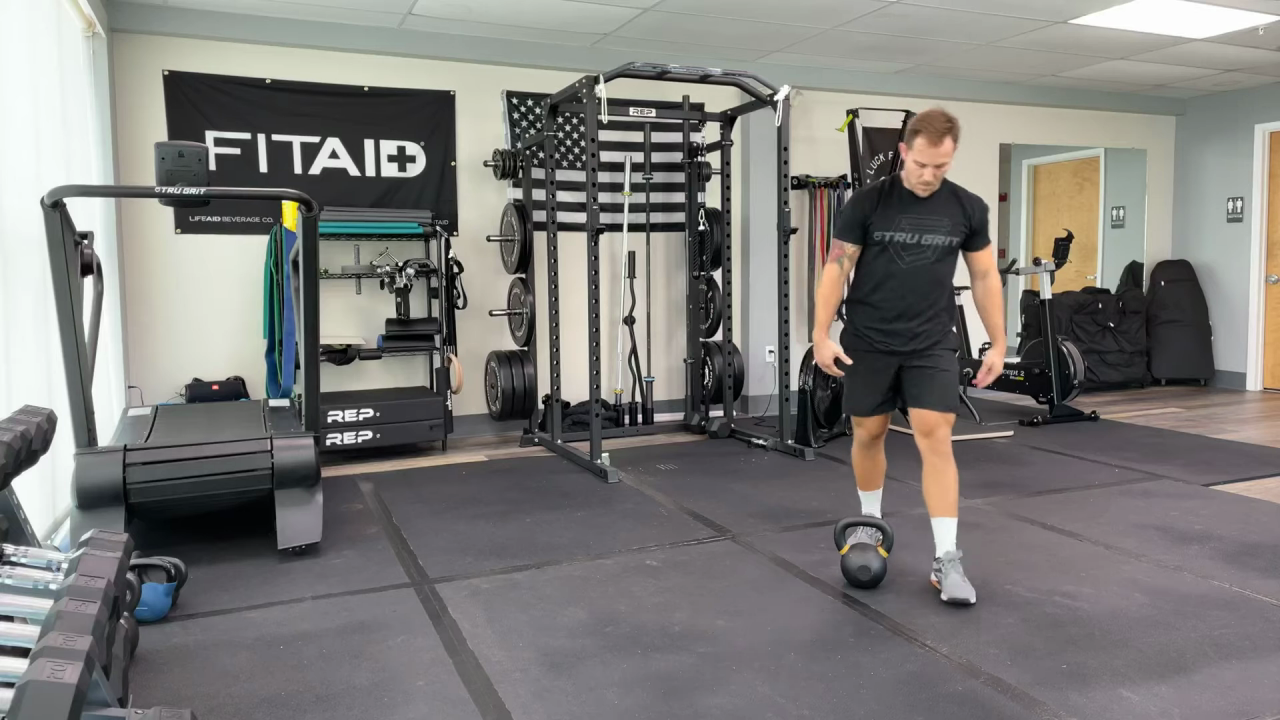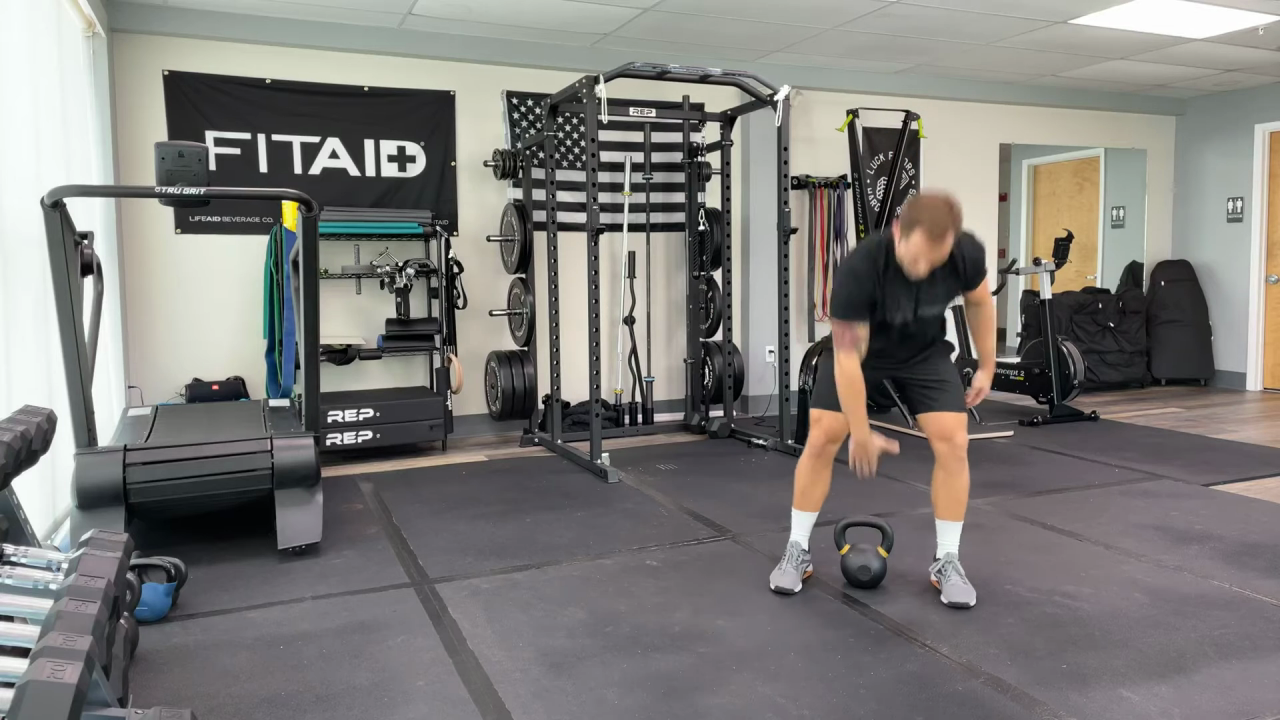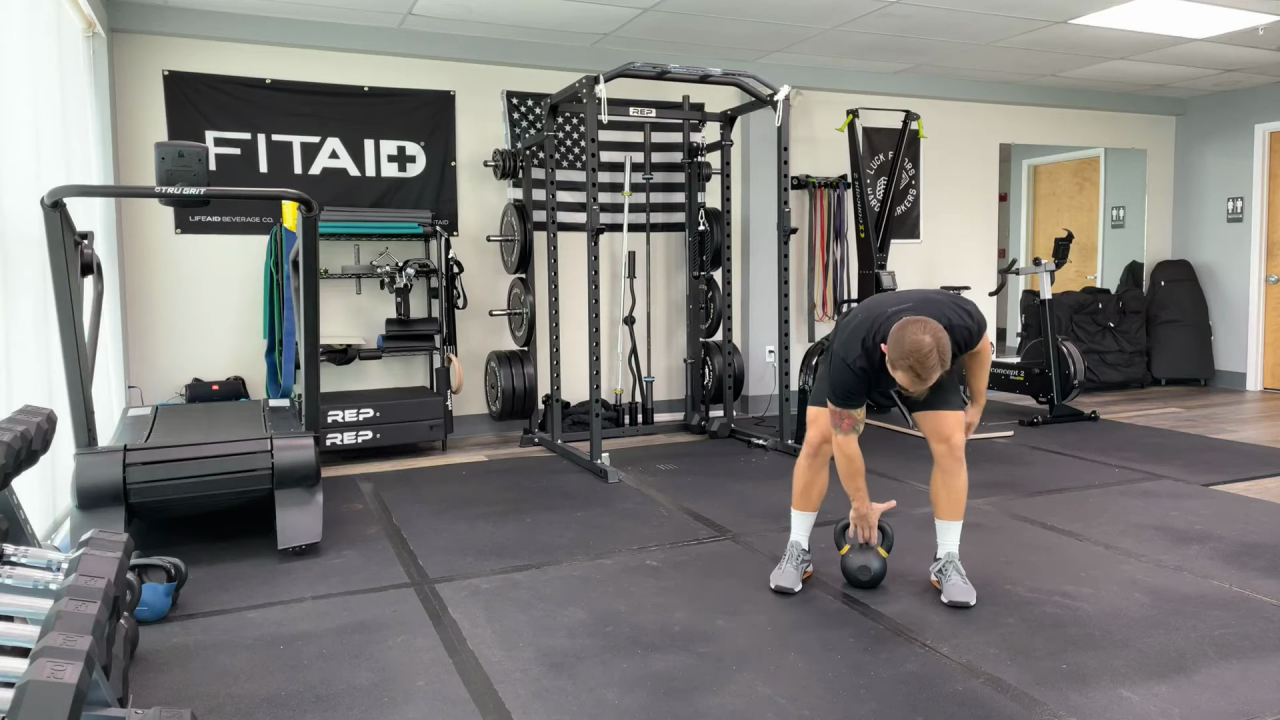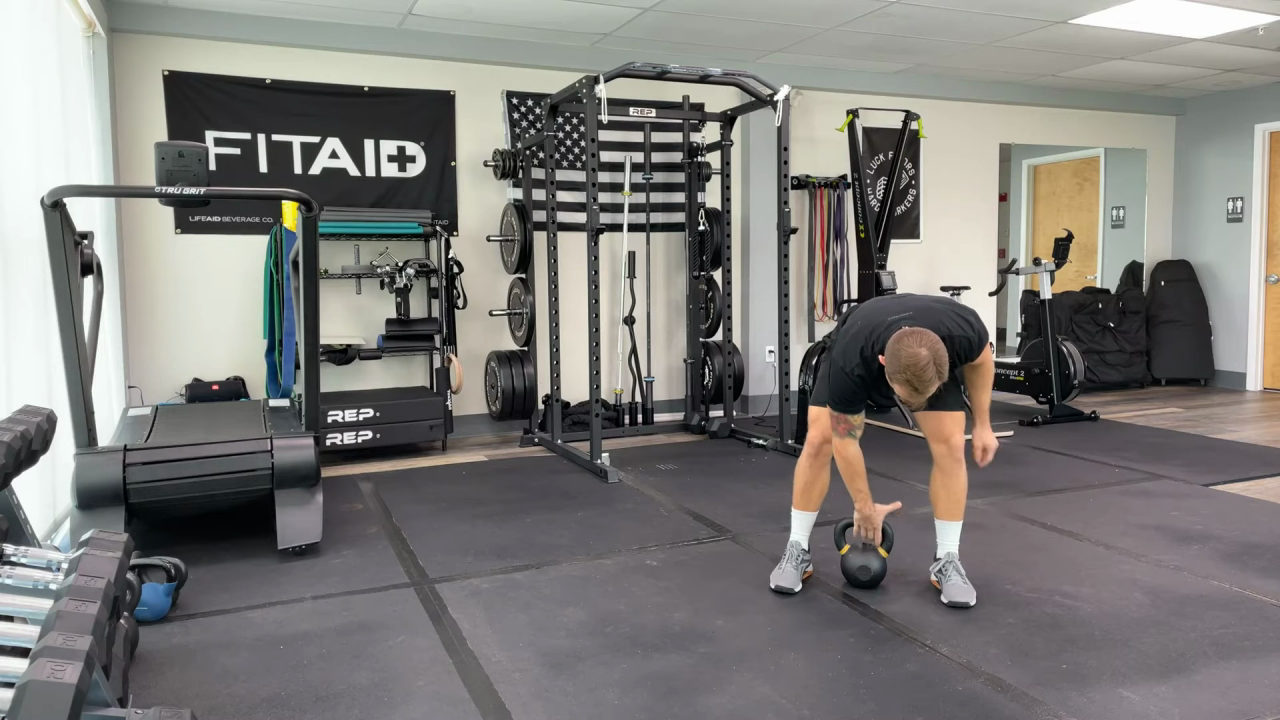
dt=0.5s
person 1, frame 1
left shoulder: (967, 208)
right shoulder: (867, 202)
left elbow: (985, 276)
right elbow: (835, 270)
left wrist: (998, 343)
right wrist: (822, 335)
left hip: (931, 345)
right hip: (867, 344)
left knee: (934, 439)
right knee: (867, 435)
left ankle: (945, 557)
right ankle: (872, 519)
person 1, frame 2
left shoulder: (968, 253)
right shoulder: (860, 270)
left elbow: (980, 303)
right elbow: (847, 358)
left wrist: (986, 367)
right wrist: (861, 434)
left hip: (924, 354)
right hip: (858, 356)
left knee: (953, 443)
right knee: (822, 439)
left ankle: (946, 561)
right ankle: (797, 550)
person 1, frame 3
left shoulder: (962, 322)
right shoulder: (850, 357)
right elbow: (845, 440)
left wrist: (977, 403)
right wrist: (861, 506)
left hip: (930, 358)
right hip: (855, 353)
left knee: (951, 443)
right knee: (818, 440)
left ankle: (947, 560)
right ankle: (797, 550)
person 1, frame 4
left shoulder: (962, 331)
right shoulder: (850, 363)
right elbow: (846, 441)
left wrist: (982, 424)
right wrist: (864, 507)
right hip: (854, 345)
left knee: (950, 444)
right knee: (819, 440)
left ankle: (947, 561)
right ankle: (797, 550)
